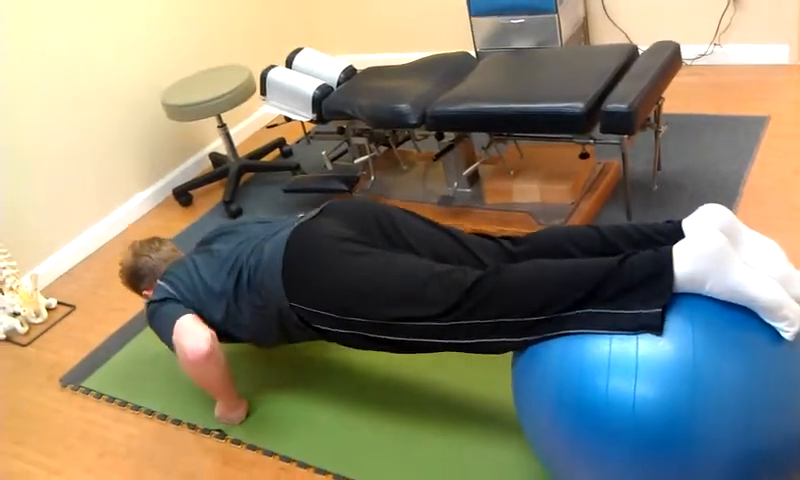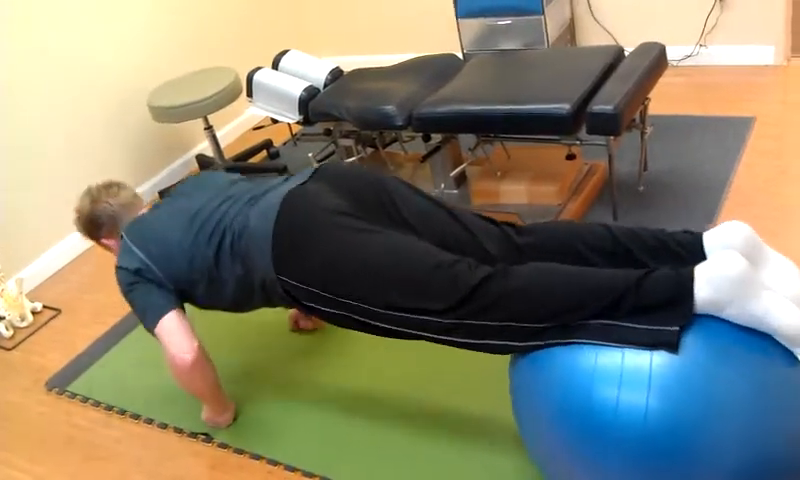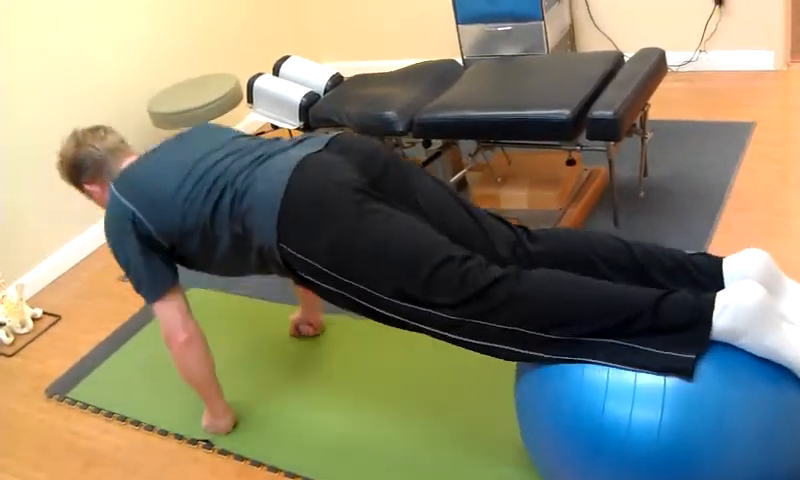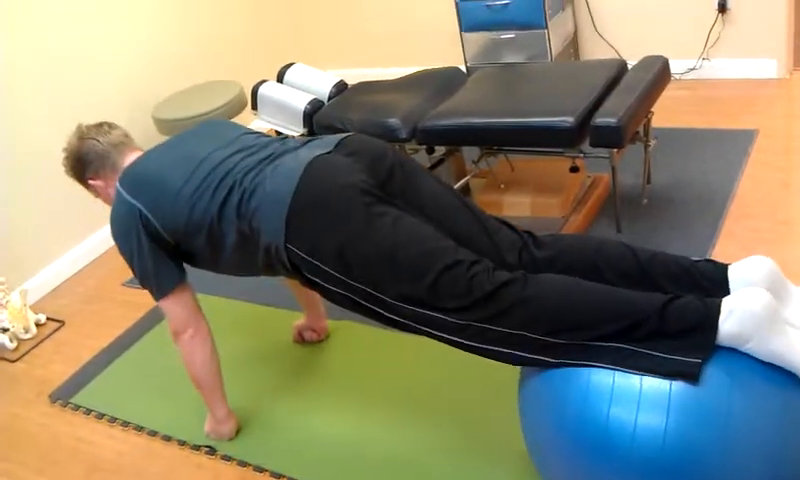
dt=0.5s
person 1, frame 1
left shoulder: (166, 298)
right shoulder: (218, 234)
left elbow: (199, 347)
left wrist: (230, 404)
right wrist: (325, 308)
left hip: (316, 277)
right hip: (349, 214)
left knee: (483, 305)
right knee: (509, 259)
left ankle: (683, 268)
right ankle: (688, 233)
person 1, frame 2
left shoulder: (135, 263)
right shoulder: (191, 183)
left elbow: (185, 354)
left wrist: (218, 409)
right wrist: (310, 301)
left hip: (309, 245)
right hip: (335, 180)
left knee: (479, 301)
right knee: (512, 251)
left ankle: (698, 290)
right ankle: (709, 247)
person 1, frame 3
left shoulder: (123, 213)
right shoulder: (189, 136)
left elbow: (180, 331)
left wrist: (217, 411)
right wrist: (310, 308)
left hip: (316, 217)
right hip: (347, 154)
left knee: (486, 302)
right knee: (517, 254)
left ankle: (718, 316)
right ankle: (725, 273)
person 1, frame 4
left shoulder: (129, 211)
right shoulder: (198, 130)
left elbow: (186, 324)
left wrist: (221, 417)
right wrist: (313, 314)
left hip: (324, 217)
right hip: (356, 155)
left knee: (490, 306)
right knee: (527, 259)
left ankle: (723, 319)
right ankle: (730, 277)
